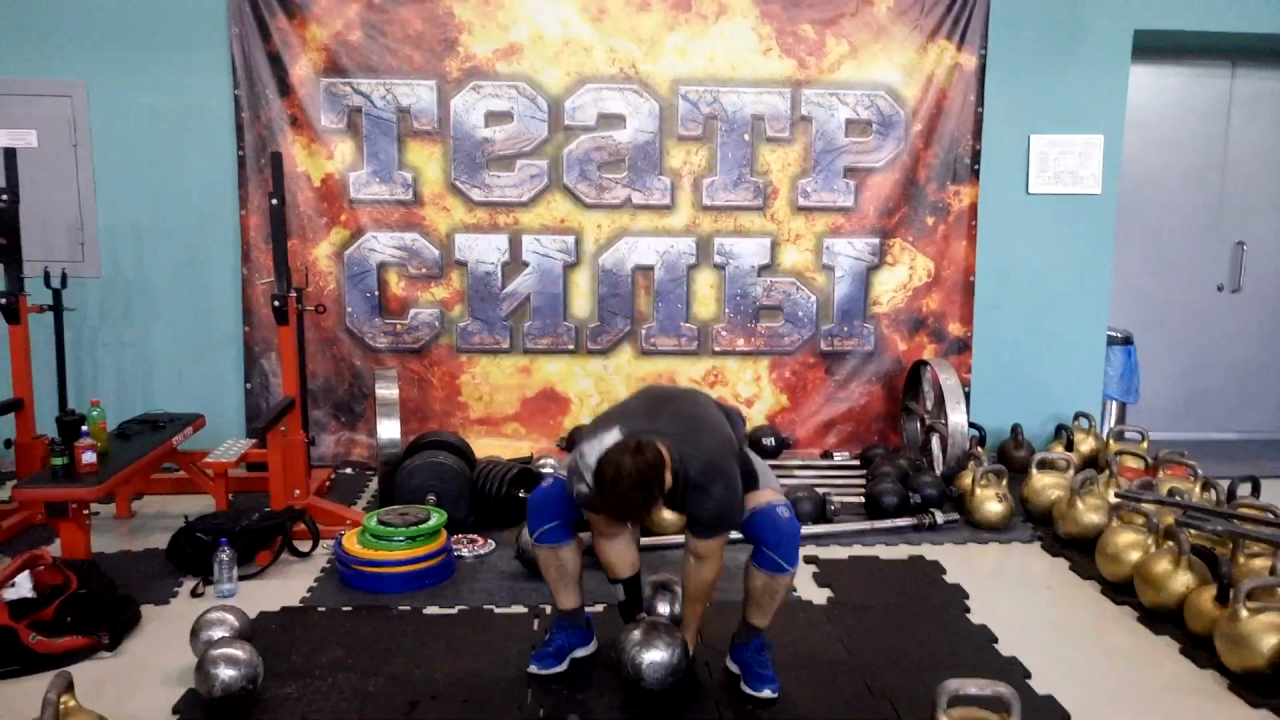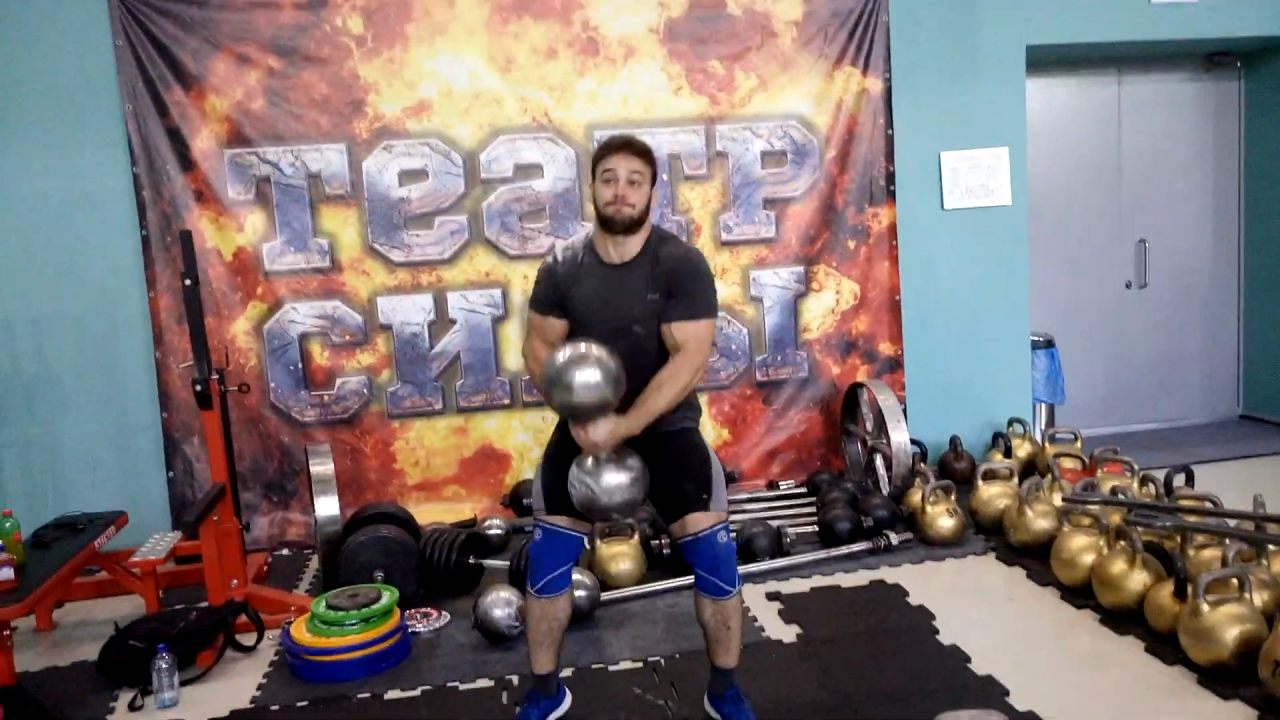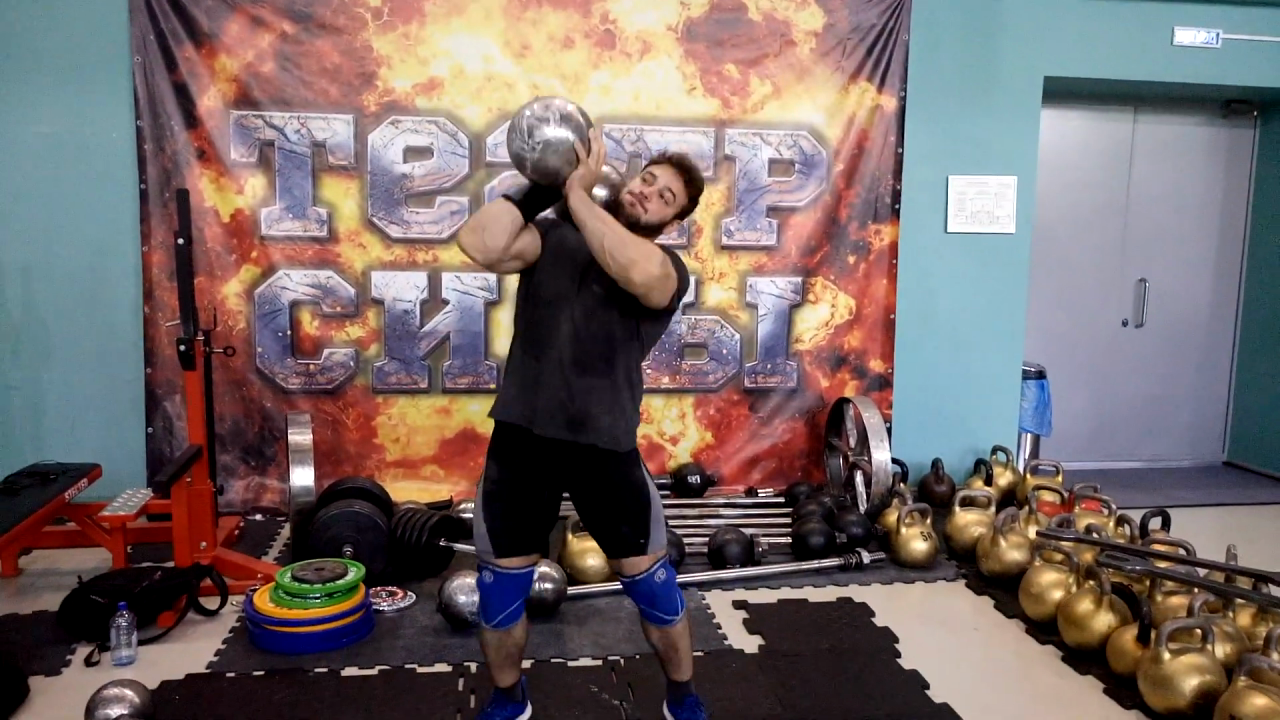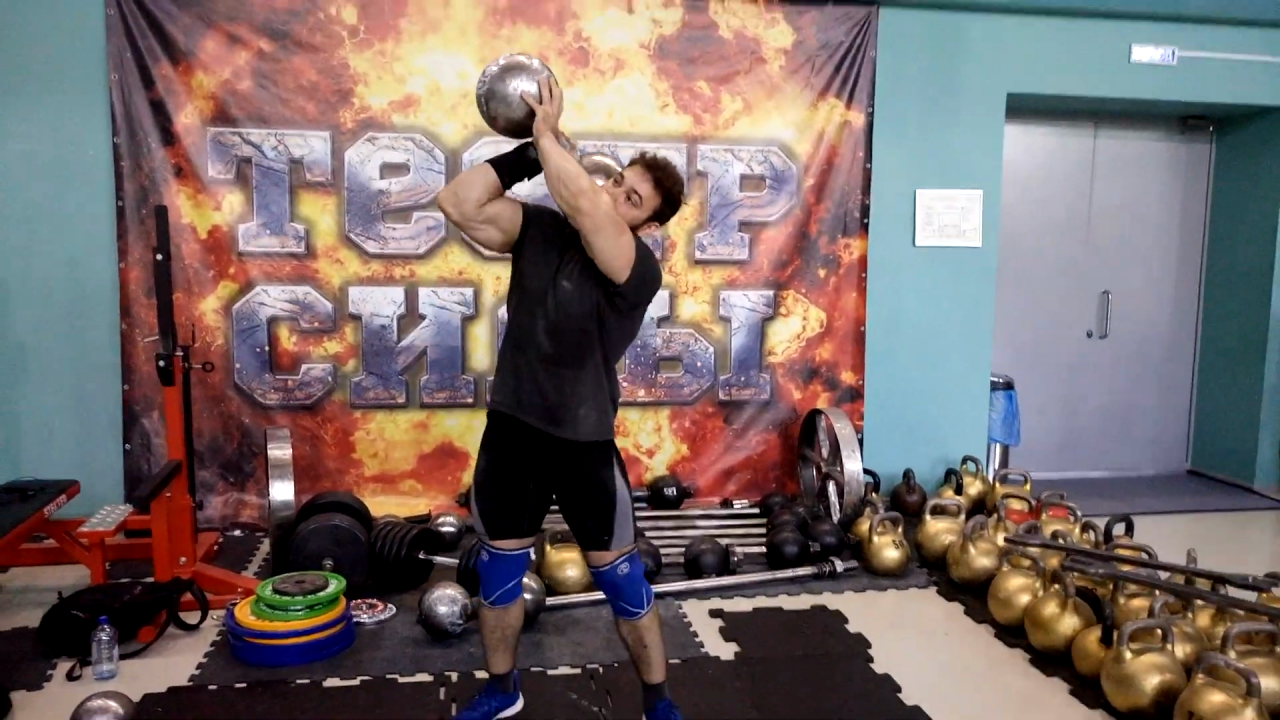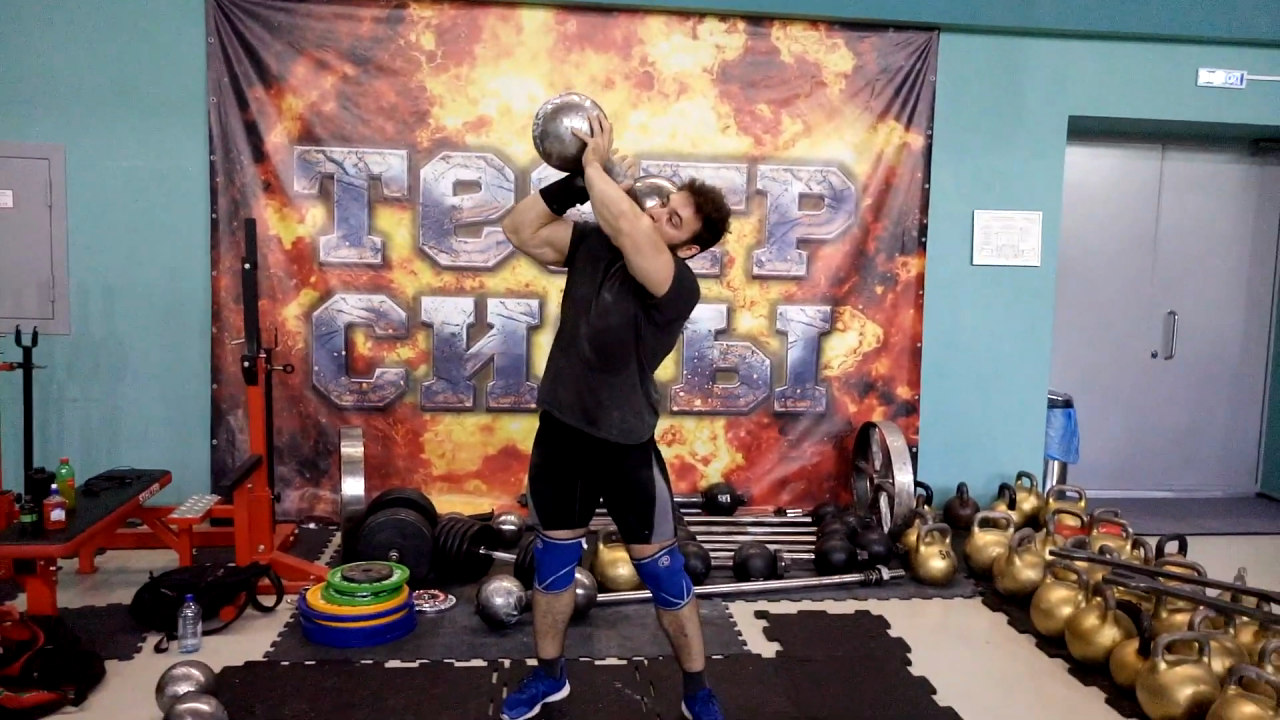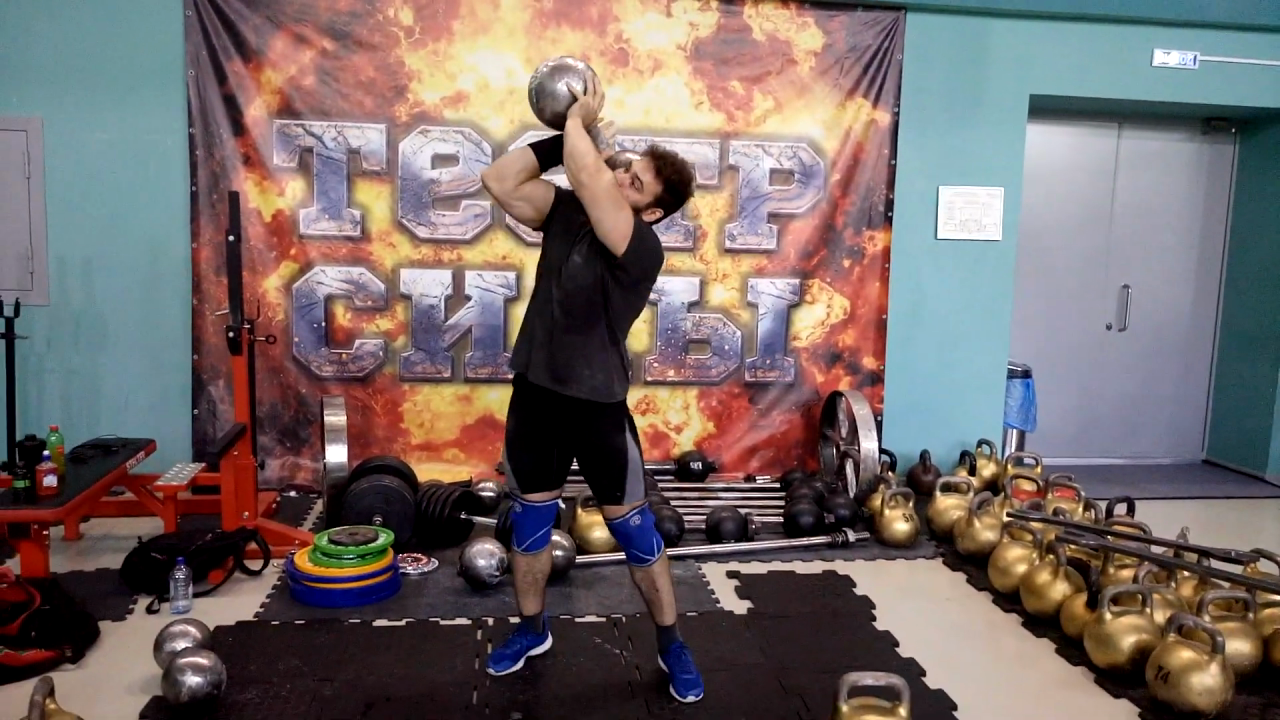
dt=0.7s
person 1, frame 1
left shoulder: (714, 477)
right shoulder: (590, 467)
left elbow: (704, 560)
right elbow: (610, 539)
left wrist: (690, 628)
right wrist: (632, 616)
left hip: (713, 450)
left knee: (780, 533)
right knee: (545, 509)
left ankle: (749, 643)
right ankle: (571, 627)
person 1, frame 2
left shoulder: (681, 262)
right shoulder: (563, 266)
left elbow: (689, 359)
right elbow: (539, 345)
left wrist: (625, 428)
right wrist: (573, 414)
left hip: (665, 421)
right hip: (585, 412)
left knee: (712, 550)
right knee: (549, 555)
person 1, frame 3
left shoulder: (669, 270)
right shoulder: (551, 238)
left elbow: (637, 272)
right elbow: (476, 244)
left wrist: (576, 189)
right wrist: (541, 187)
left hip: (604, 444)
right hip: (522, 435)
left knee: (651, 580)
right knee: (501, 586)
person 1, frame 4
left shoulder: (639, 268)
right shoulder: (538, 229)
left elbow: (584, 205)
right elbow: (457, 202)
left wrist: (546, 132)
right wrist: (527, 153)
left hip: (583, 441)
right hip: (511, 429)
left knee: (619, 576)
right knee: (499, 571)
person 1, frame 5
left shoulder: (677, 286)
right shoulder: (591, 244)
left elbow: (626, 226)
right elbow: (518, 229)
left wrist: (595, 164)
right wrist: (575, 180)
left hip: (624, 441)
right hip: (560, 430)
left knee: (659, 566)
right knee: (554, 559)
person 1, frame 6
left shoulder: (642, 248)
right shoulder: (565, 211)
left elbow: (589, 178)
right elbow: (498, 181)
left wrist: (578, 119)
right wrist: (560, 139)
left hip: (598, 403)
right hip: (536, 394)
left knee: (632, 529)
right knee: (530, 520)
left ankle: (672, 645)
right ankle: (532, 628)
